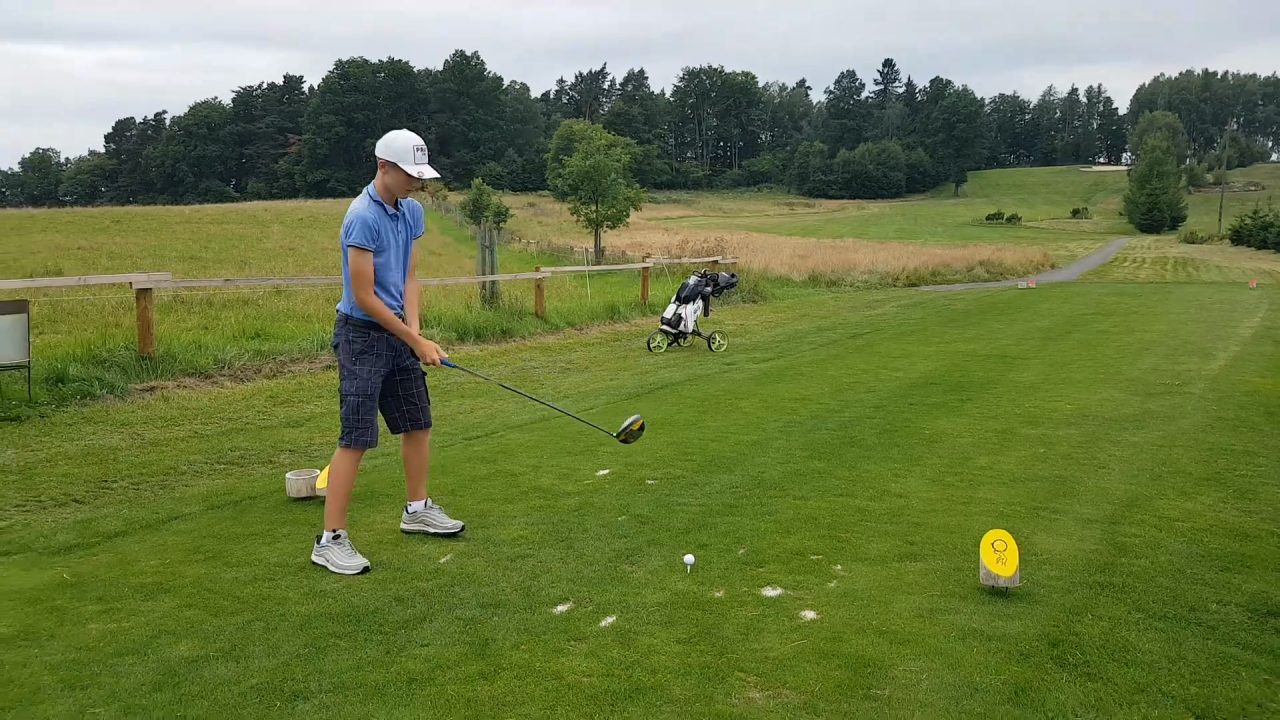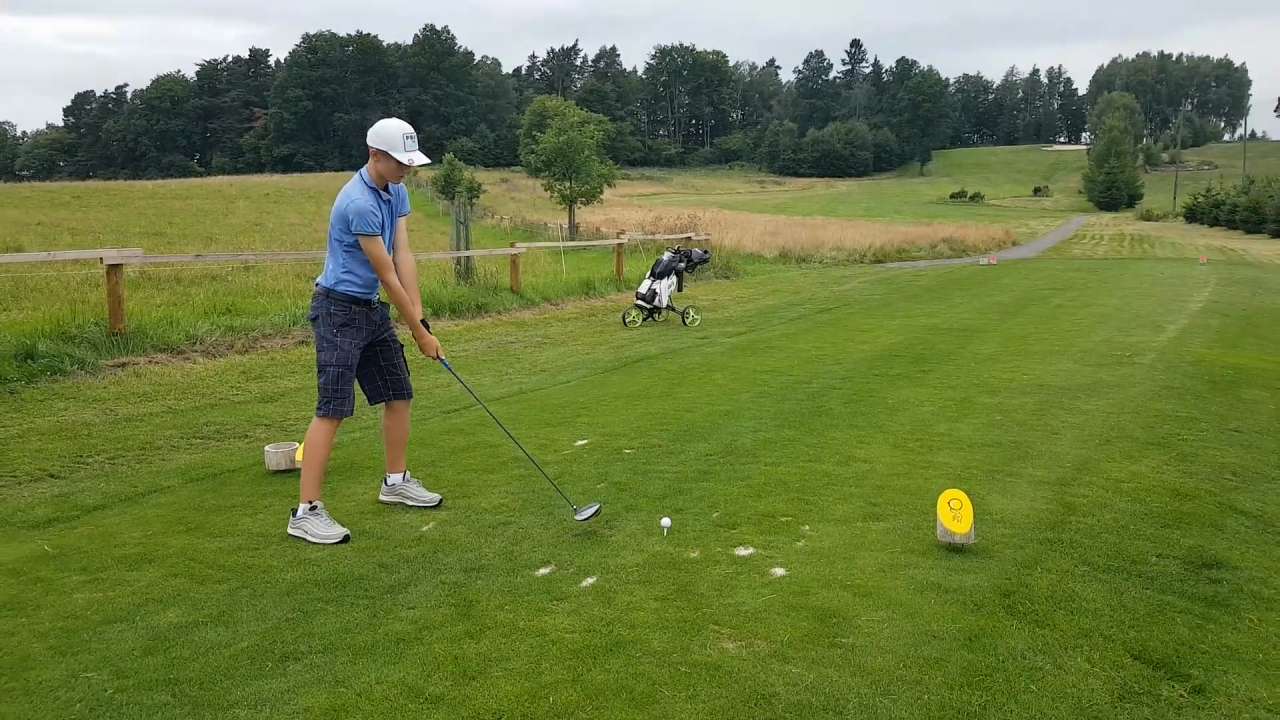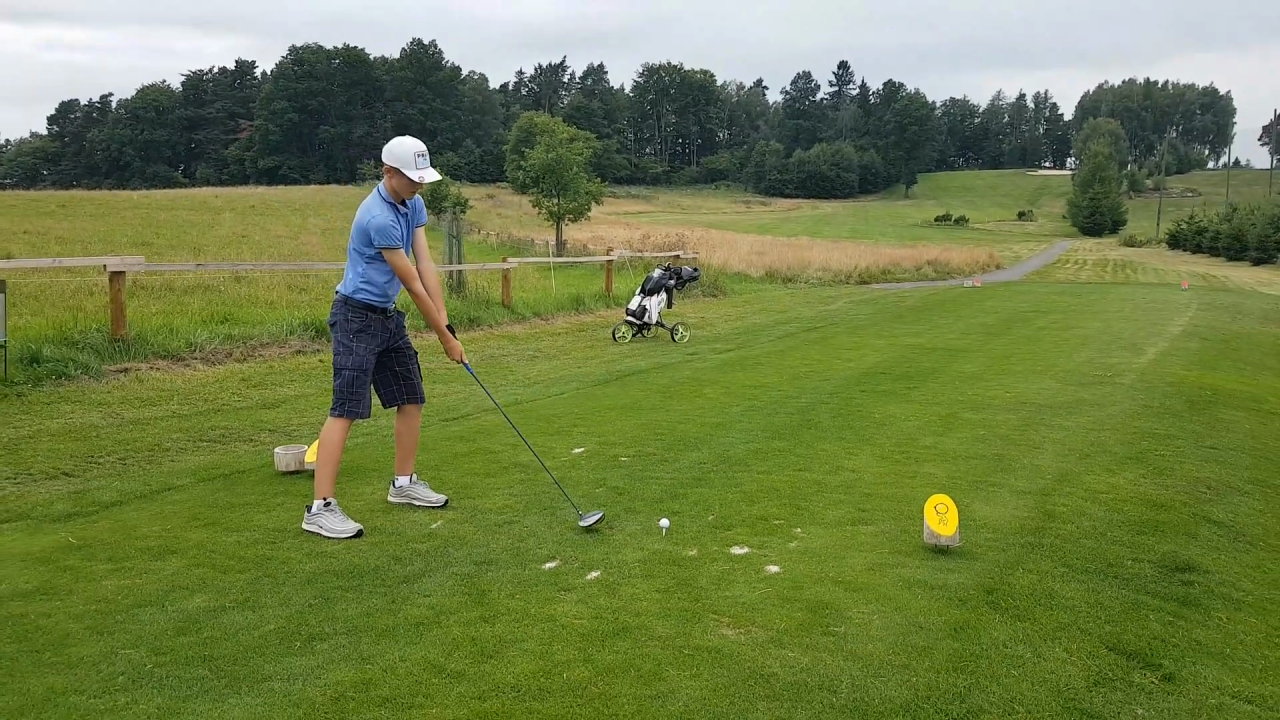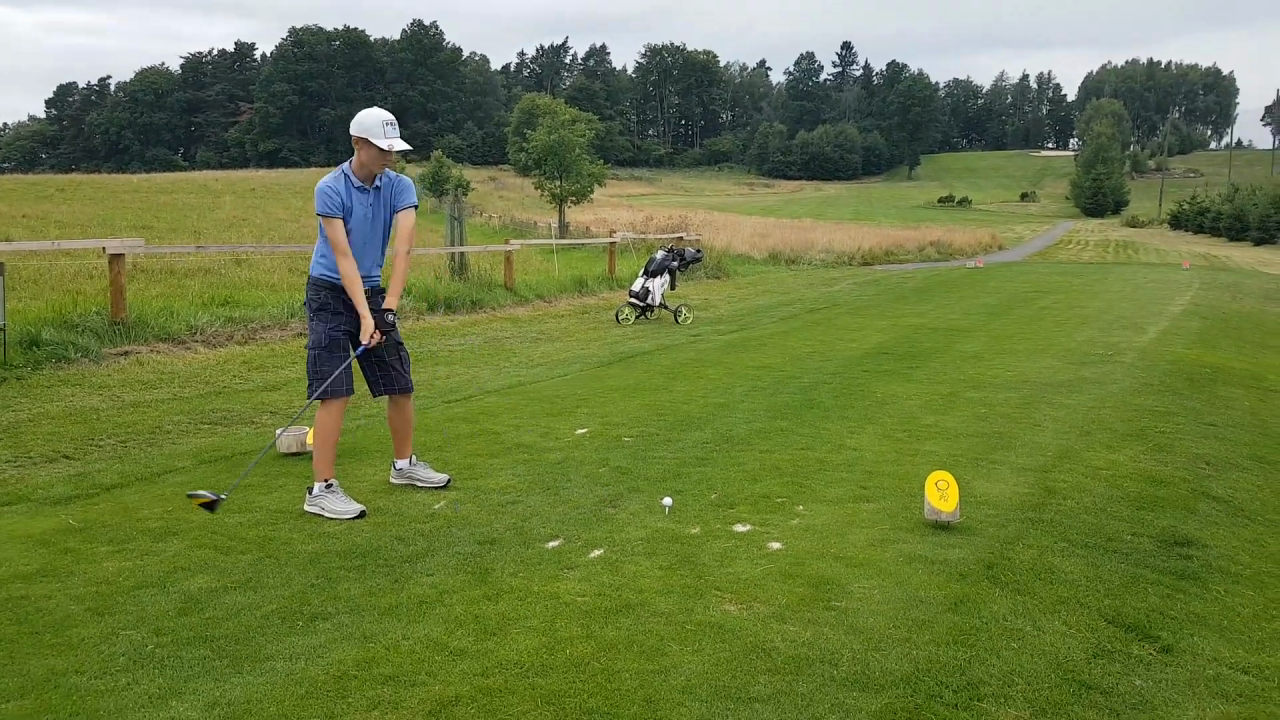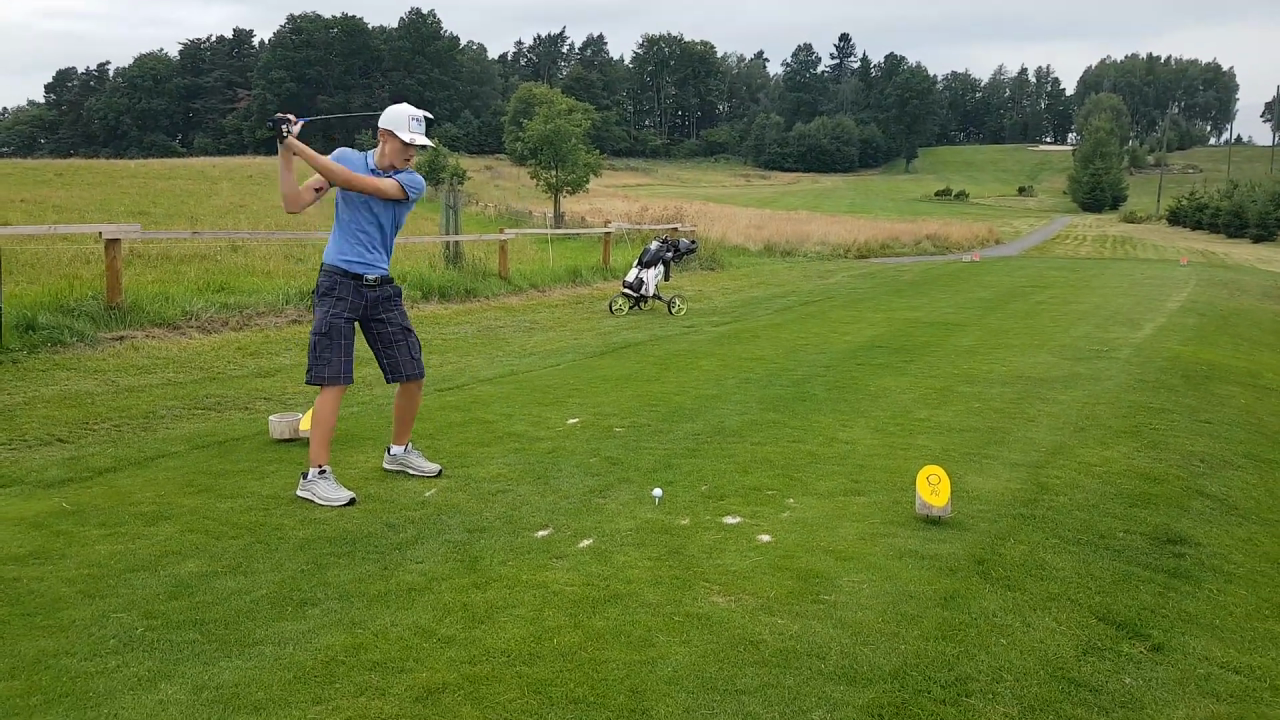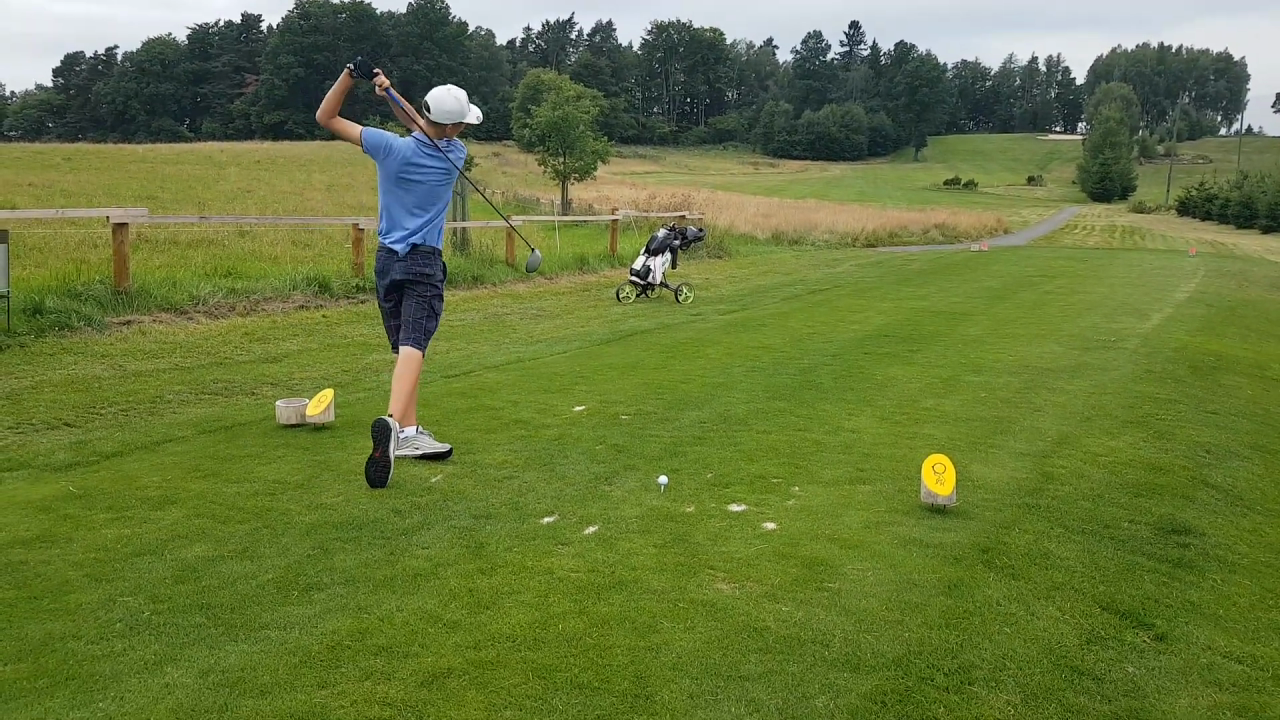
dt=0.7s
person 1, frame 1
left shoulder: (412, 212)
right shoulder: (362, 217)
left elbow: (408, 277)
right elbow: (363, 297)
left wrist: (415, 331)
right wrist: (415, 341)
left hip: (396, 336)
right hip: (361, 335)
left knee: (417, 423)
right knee: (356, 438)
left ankle: (417, 508)
right ankle: (330, 539)
person 1, frame 2
left shoulder: (397, 192)
right shoulder: (359, 203)
left elbow: (403, 257)
right elbow: (387, 274)
left wrist: (420, 318)
right wrist: (419, 333)
left hip: (372, 308)
right hip: (340, 309)
left knee: (398, 395)
right knee: (333, 408)
left ankle: (396, 481)
right ankle: (306, 510)
person 1, frame 3
left shoulder: (414, 205)
right shoulder: (378, 218)
left elbow: (426, 266)
right elbow: (412, 284)
left wrist: (446, 323)
right wrist: (445, 338)
left hip: (387, 316)
right hip: (356, 317)
left knee: (411, 400)
right knee: (346, 409)
left ankle: (403, 482)
right ankle: (320, 507)
person 1, frame 4
left shoulder: (401, 187)
right shoulder: (329, 188)
left elbow: (402, 251)
right elbow: (343, 257)
left wrist: (388, 306)
right wrist: (363, 314)
left hip: (375, 296)
right hip: (333, 301)
left knee: (399, 387)
right knee: (334, 393)
left ankle: (405, 465)
right ankle: (321, 490)
person 1, frame 5
left shoulder: (412, 182)
right shoulder: (347, 157)
left elbow: (353, 181)
right elbow: (293, 204)
left wrist: (298, 146)
right wrist: (285, 148)
left hip: (380, 287)
right hip: (338, 284)
left knee: (412, 375)
right knee: (333, 381)
left ankle: (399, 451)
right ankle: (315, 474)
person 1, frame 6
left shoulder: (389, 147)
right shoulder: (456, 154)
left elbow: (325, 118)
right elbow: (419, 128)
left wrist: (349, 75)
right wrist: (392, 95)
left hip: (387, 260)
right hip: (425, 264)
left knee: (404, 346)
right knee: (412, 346)
left ankle: (408, 432)
right ankle: (392, 422)
